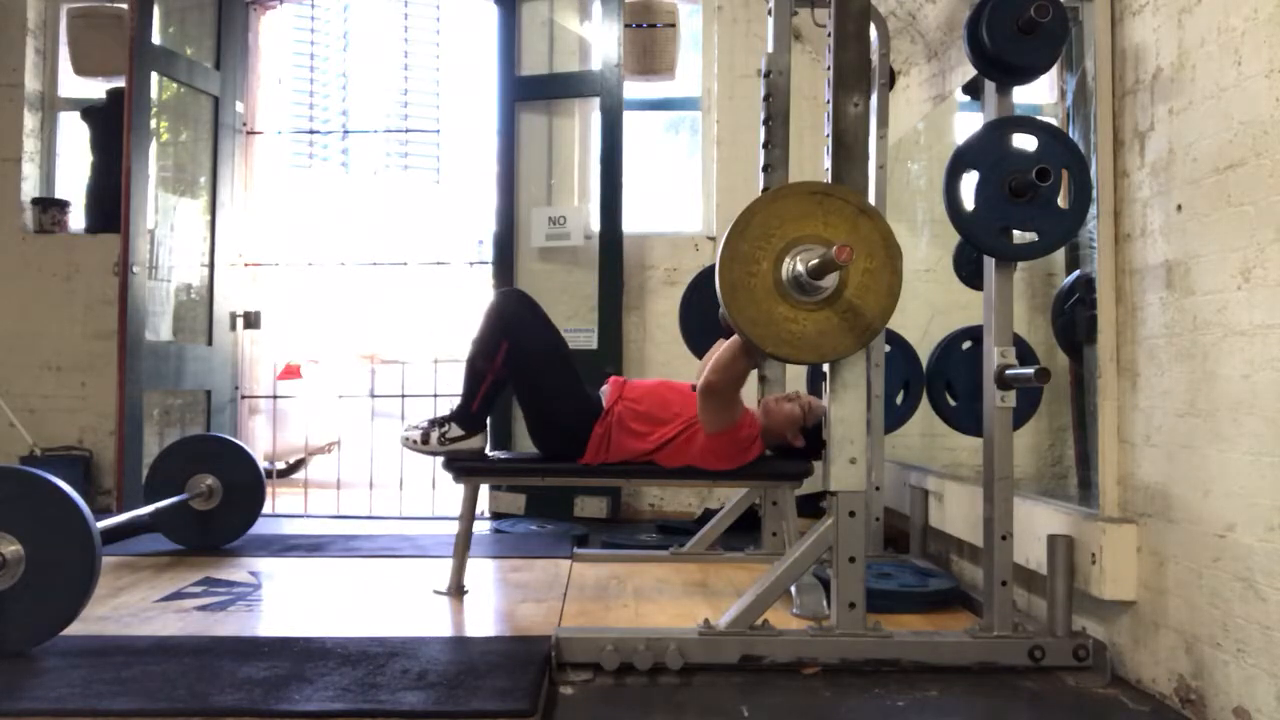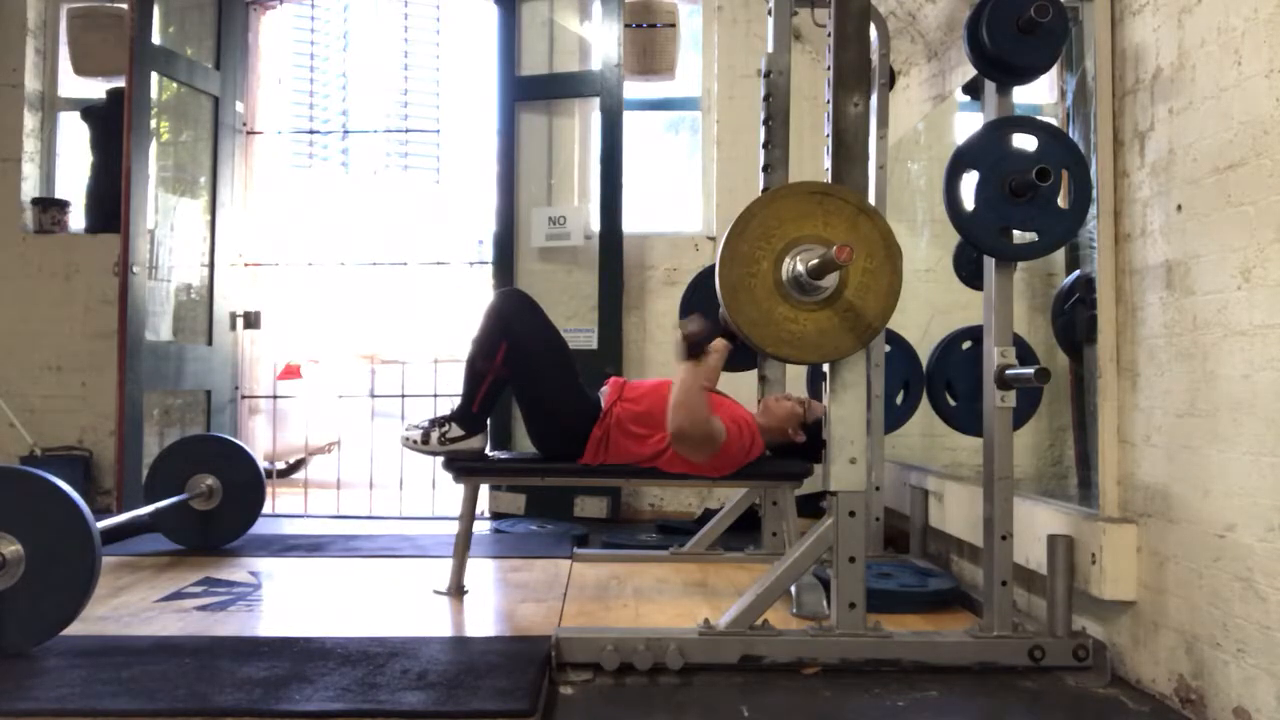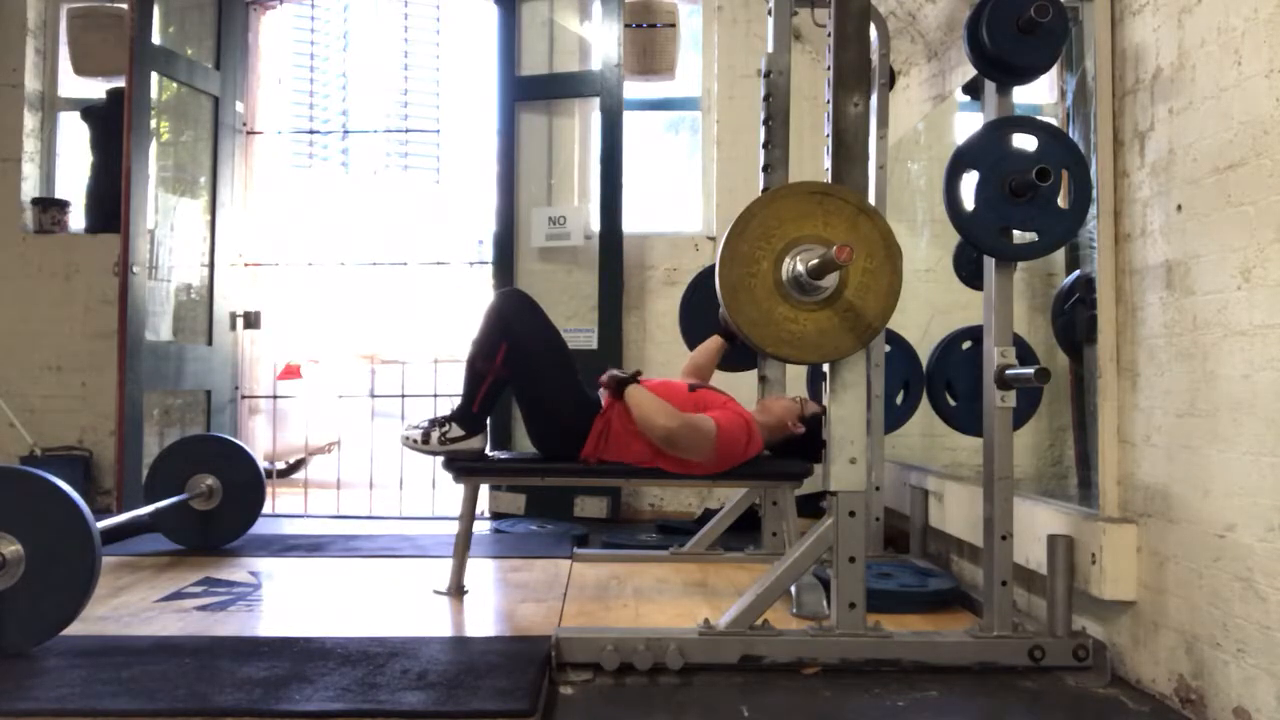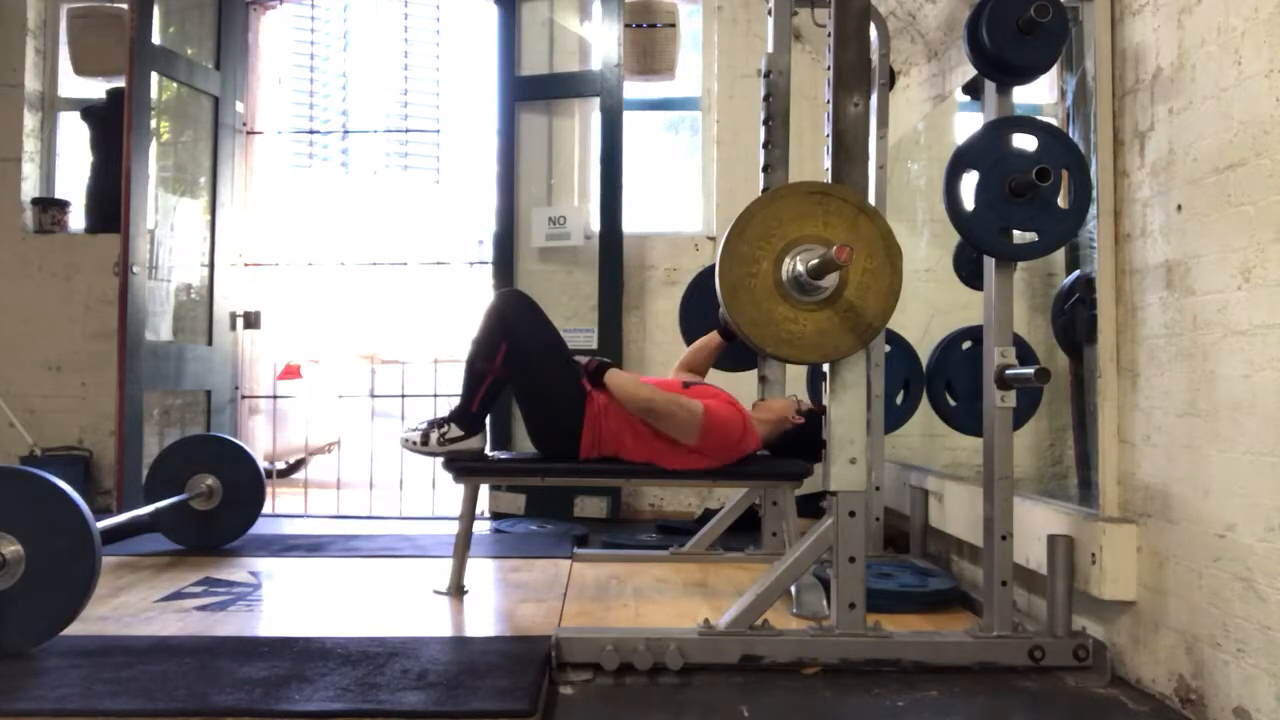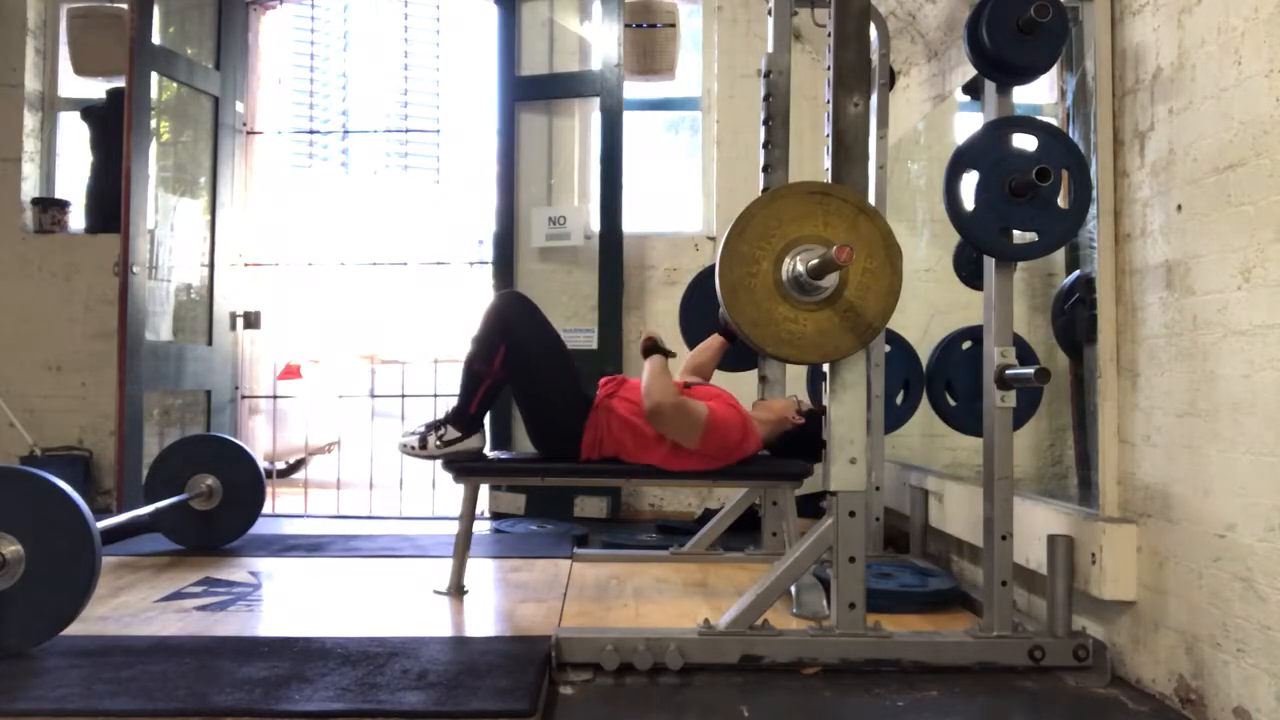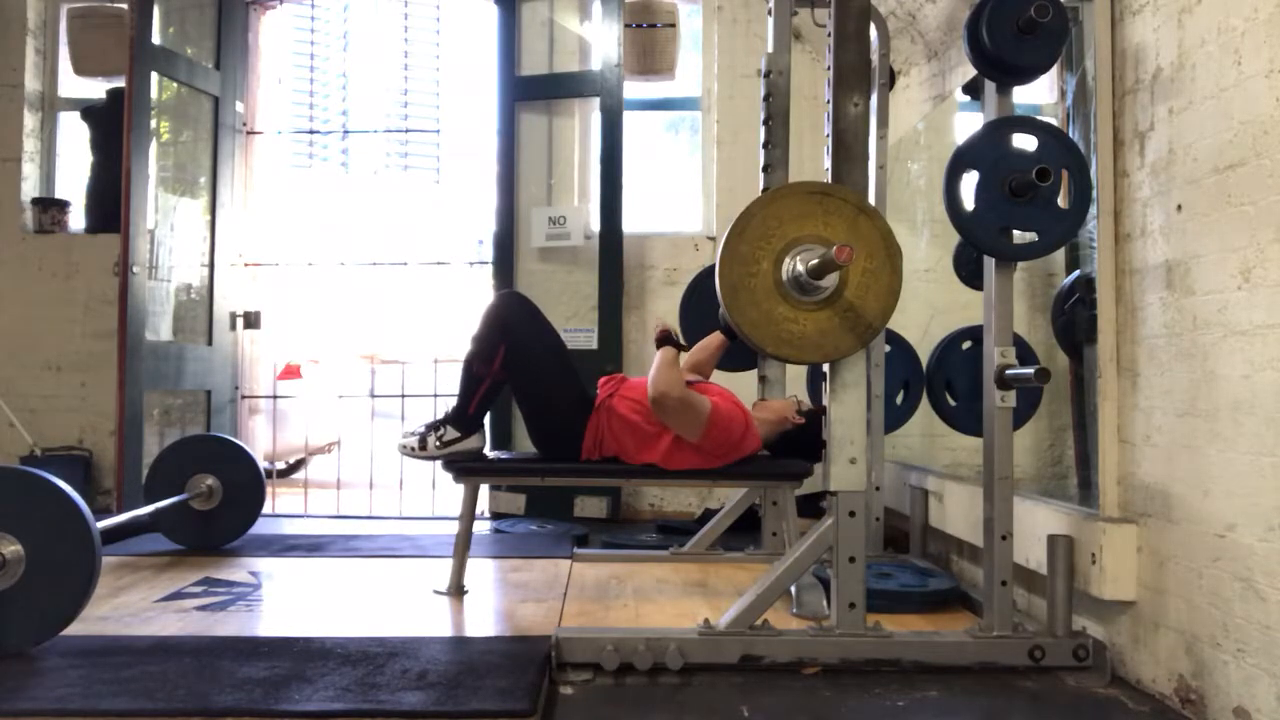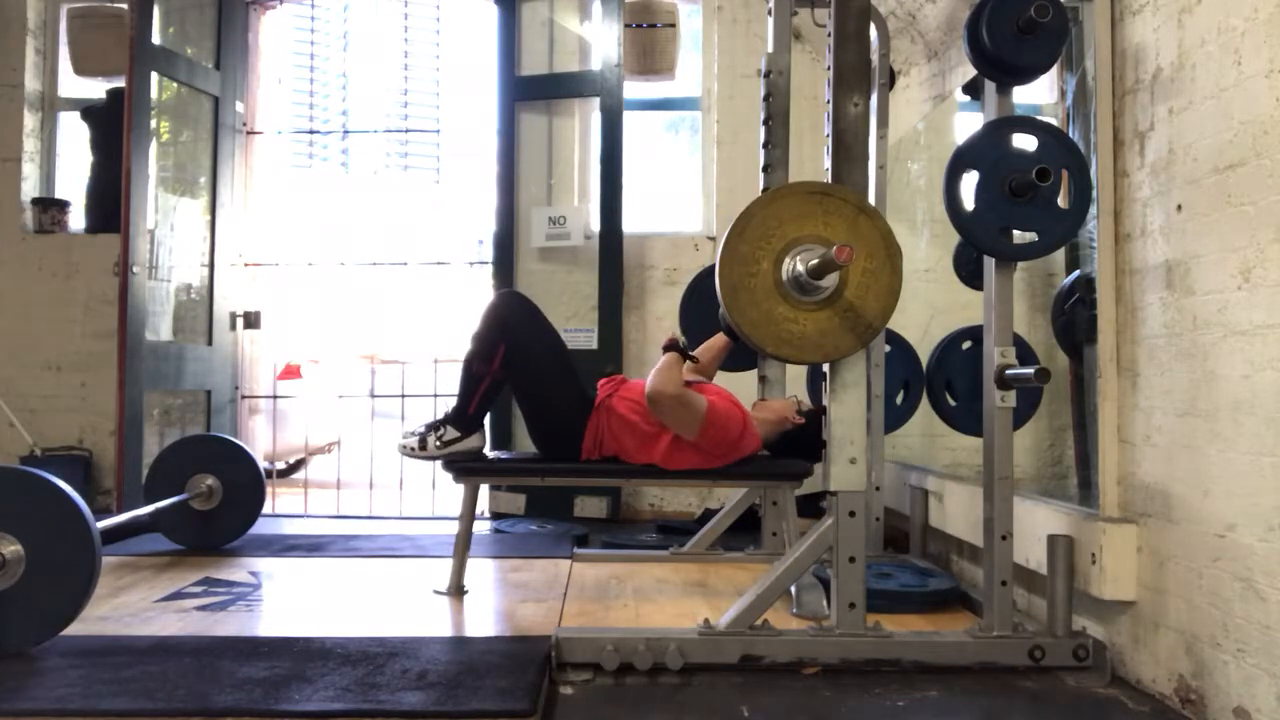
dt=0.3s
person 1, frame 1
left shoulder: (740, 440)
right shoulder: (742, 428)
left elbow: (711, 386)
right elbow: (711, 381)
right wrist: (737, 330)
left hip: (580, 433)
right hip: (593, 415)
left knee: (510, 310)
right knee: (513, 308)
left ankle: (465, 427)
right ankle: (465, 423)
person 1, frame 2
left shoulder: (739, 439)
right shoulder: (741, 426)
left elbow: (684, 429)
right elbow: (699, 393)
left wrist: (694, 353)
right wrist: (729, 337)
left hip: (579, 434)
right hip: (592, 414)
left knee: (510, 310)
right knee: (513, 307)
left ankle: (465, 427)
right ankle: (468, 422)
person 1, frame 3
left shoulder: (736, 433)
right shoulder: (736, 424)
left elbow: (668, 430)
right elbow: (689, 380)
left wrist: (622, 385)
right wrist: (728, 333)
left hip: (578, 432)
right hip: (586, 419)
left knee: (511, 308)
right knee: (514, 309)
left ankle: (465, 426)
right ankle: (467, 423)
person 1, frame 4
left shoulder: (731, 427)
right shoulder: (732, 425)
left elbow: (651, 404)
right elbow: (683, 374)
left wrist: (601, 370)
right wrist: (726, 331)
left hip: (575, 429)
right hip: (582, 424)
left knee: (510, 308)
right knee: (513, 311)
left ankle: (464, 427)
right ankle: (467, 424)
person 1, frame 5
left shoulder: (731, 429)
right shoulder: (735, 425)
left elbow: (660, 406)
right elbow: (689, 376)
left wrist: (654, 351)
right wrist: (729, 332)
left hip: (578, 431)
right hip: (586, 422)
left knee: (509, 311)
right knee: (513, 312)
left ankle: (462, 427)
right ankle: (464, 424)
person 1, frame 6
left shoulder: (733, 427)
right shoulder: (735, 425)
left elbow: (665, 396)
right elbow: (690, 373)
left wrist: (666, 342)
right wrist: (729, 330)
left hip: (578, 431)
right hip: (590, 417)
left knee: (509, 311)
right knee: (512, 314)
left ankle: (461, 428)
right ankle: (463, 425)
person 1, frame 7
left shoulder: (731, 427)
right shoulder: (737, 425)
left elbow: (661, 394)
right elbow: (693, 374)
left wrist: (673, 350)
right wrist: (733, 331)
left hip: (579, 430)
right hip: (586, 421)
left knee: (509, 311)
right knee: (511, 314)
left ankle: (461, 427)
right ankle: (463, 424)
